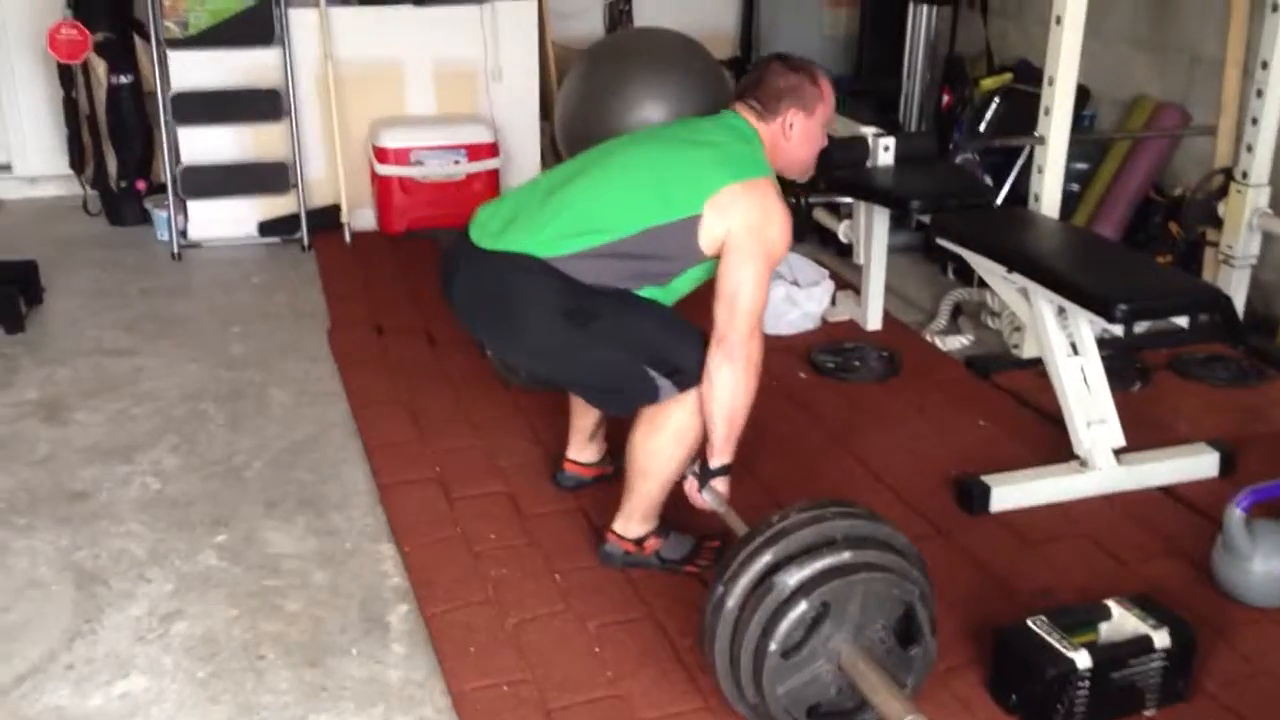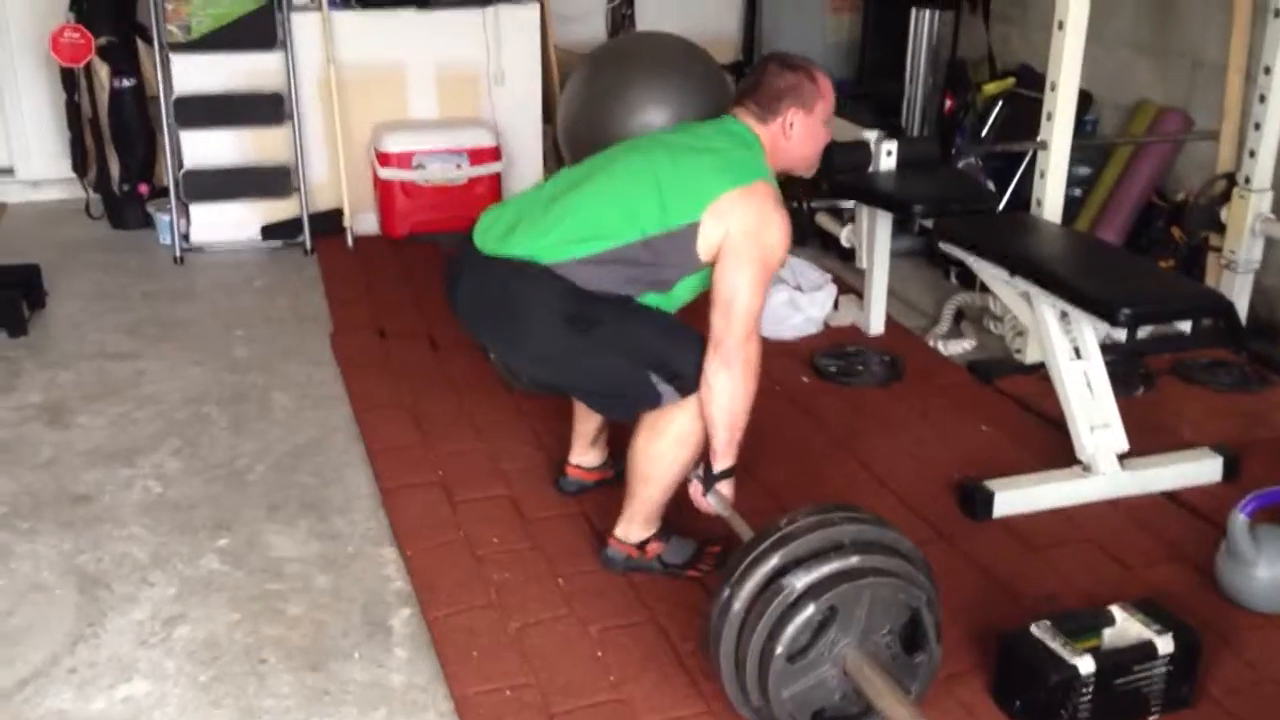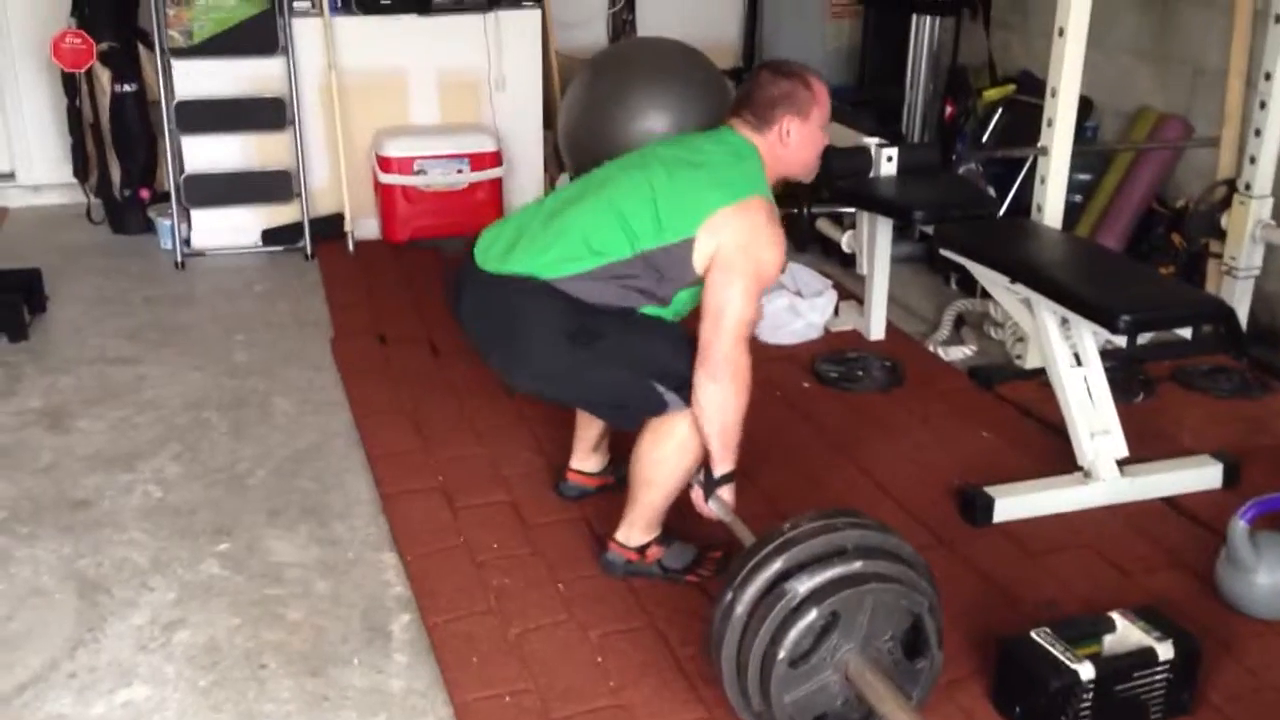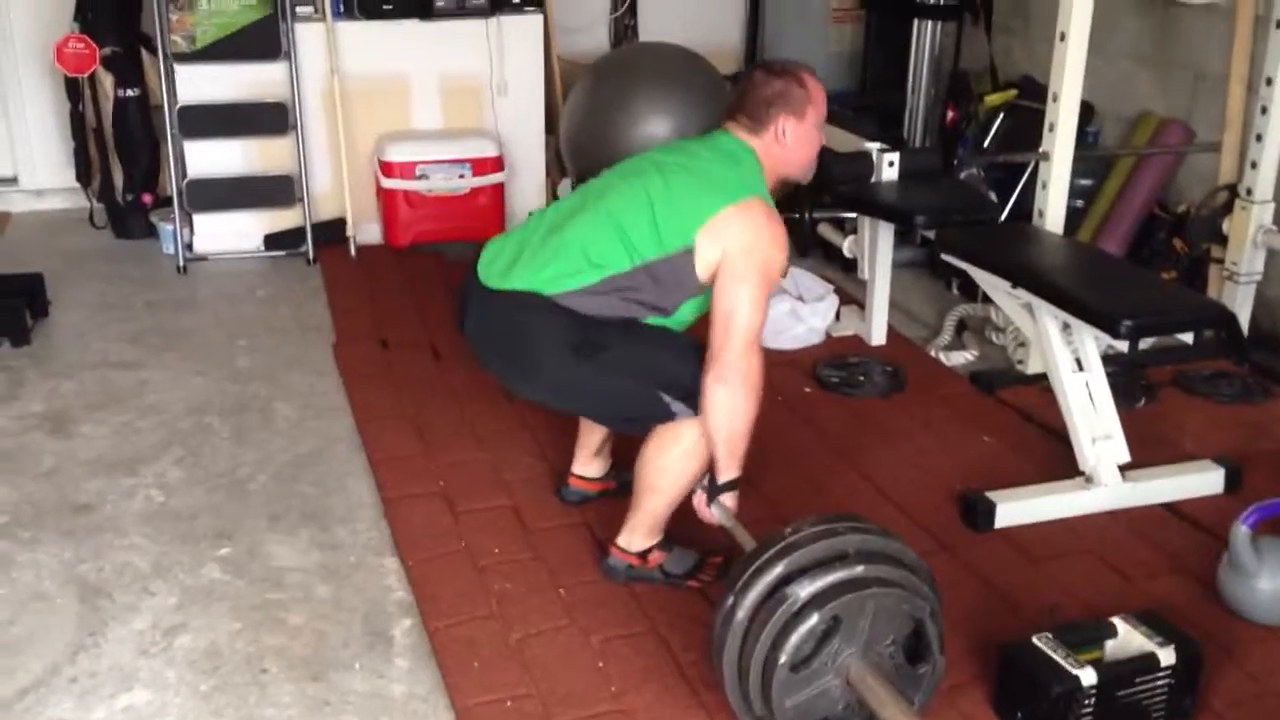
dt=0.1s
person 1, frame 1
left shoulder: (700, 137)
right shoulder: (759, 205)
right elbow: (734, 344)
right wrist: (718, 463)
left hip: (480, 256)
right hip: (517, 290)
left knee: (619, 332)
right knee: (691, 376)
left ankle: (583, 458)
right ankle: (633, 535)
person 1, frame 2
left shoulder: (699, 142)
right shoulder: (758, 209)
right elbow: (732, 350)
right wrist: (721, 467)
left hip: (483, 262)
right hip: (520, 296)
left knee: (619, 337)
right knee: (693, 381)
left ankle: (586, 462)
right ankle: (635, 539)
person 1, frame 3
left shoulder: (697, 152)
right shoulder: (752, 223)
right elbow: (721, 361)
right wrist: (721, 473)
left hip: (490, 274)
right hip: (524, 313)
left knee: (633, 348)
right knee: (693, 389)
left ankle: (586, 468)
right ankle: (635, 544)
person 1, frame 4
left shoulder: (695, 157)
right shoulder: (754, 226)
right elbow: (732, 365)
right wrist: (725, 480)
left hip: (493, 288)
right hip: (527, 326)
left knee: (636, 356)
right knee: (701, 396)
left ankle: (589, 473)
right ankle: (637, 549)
